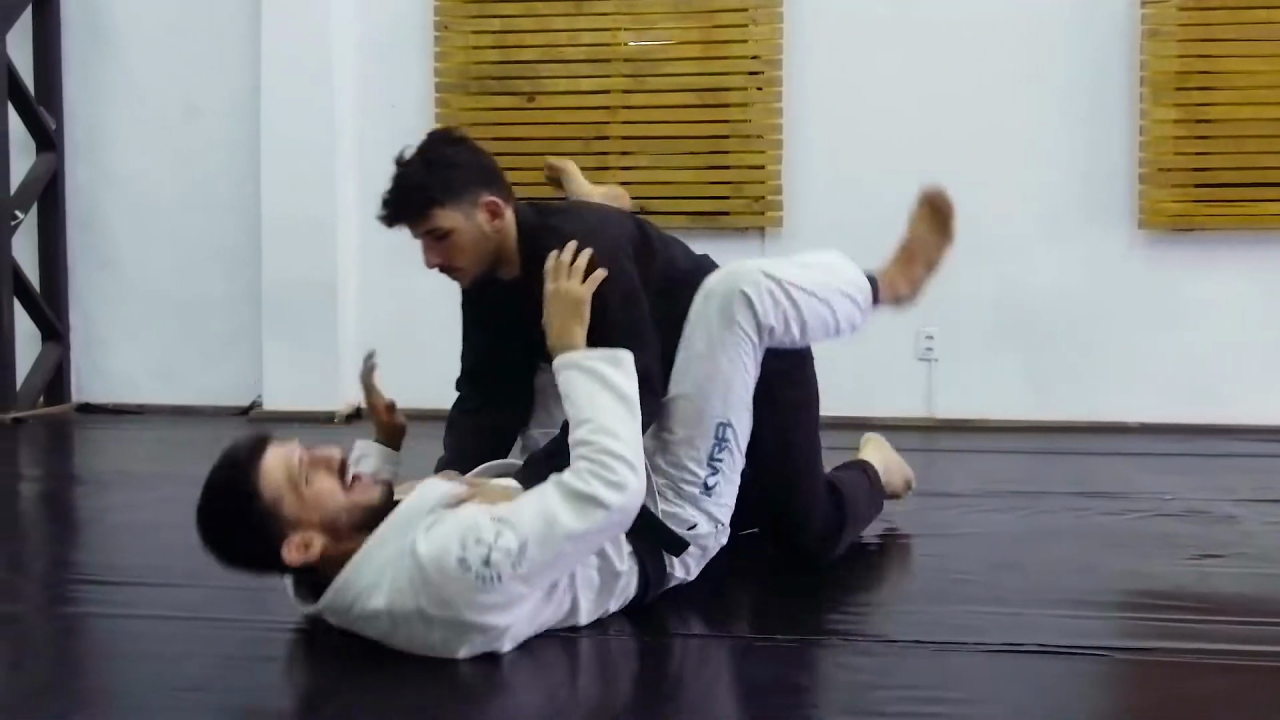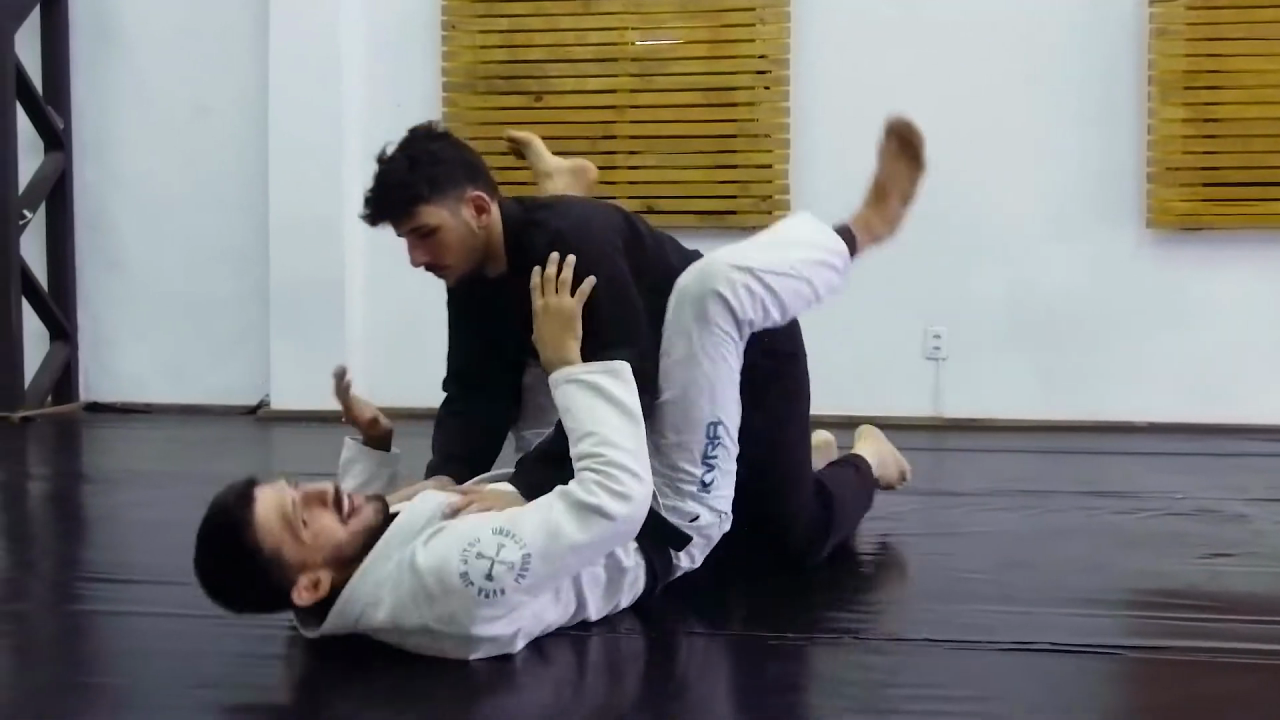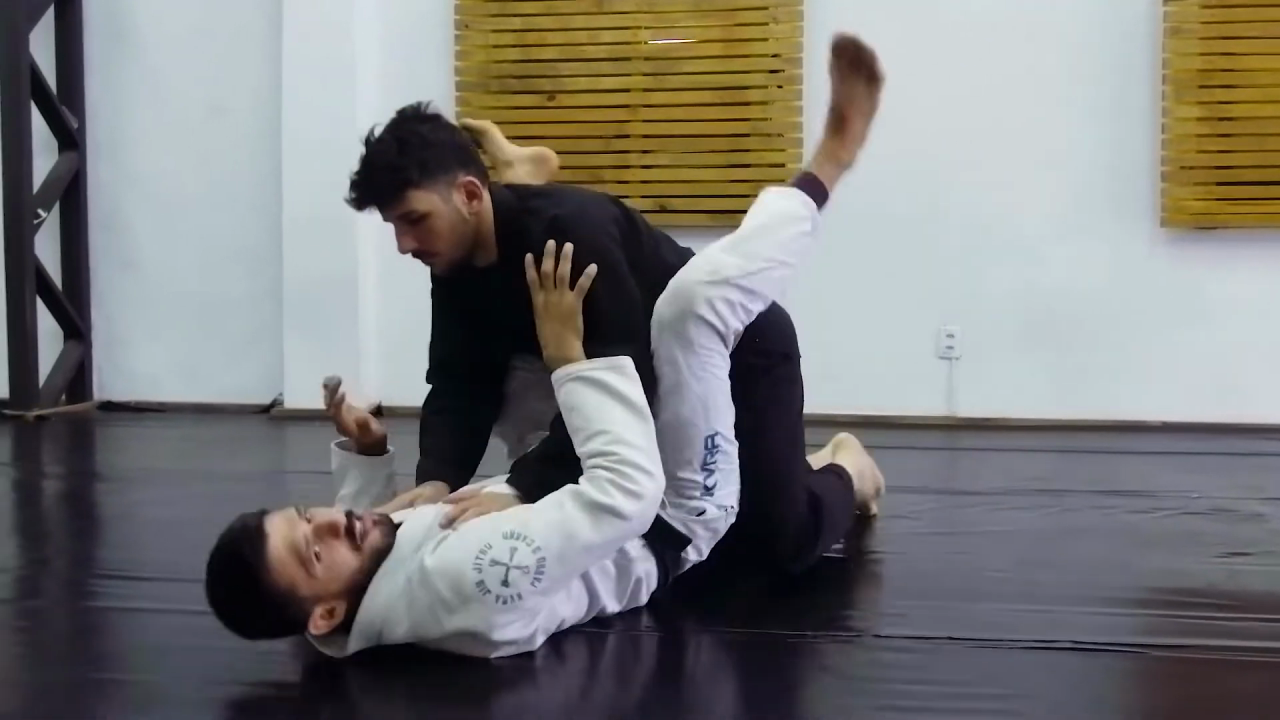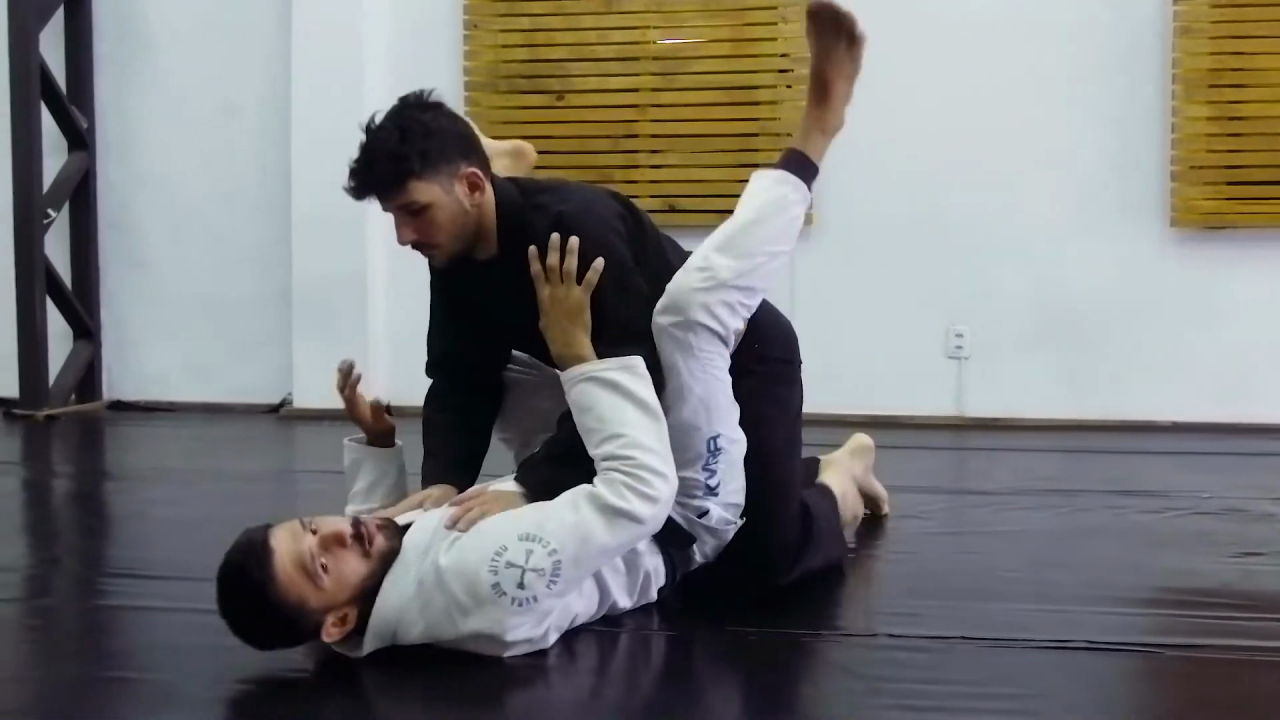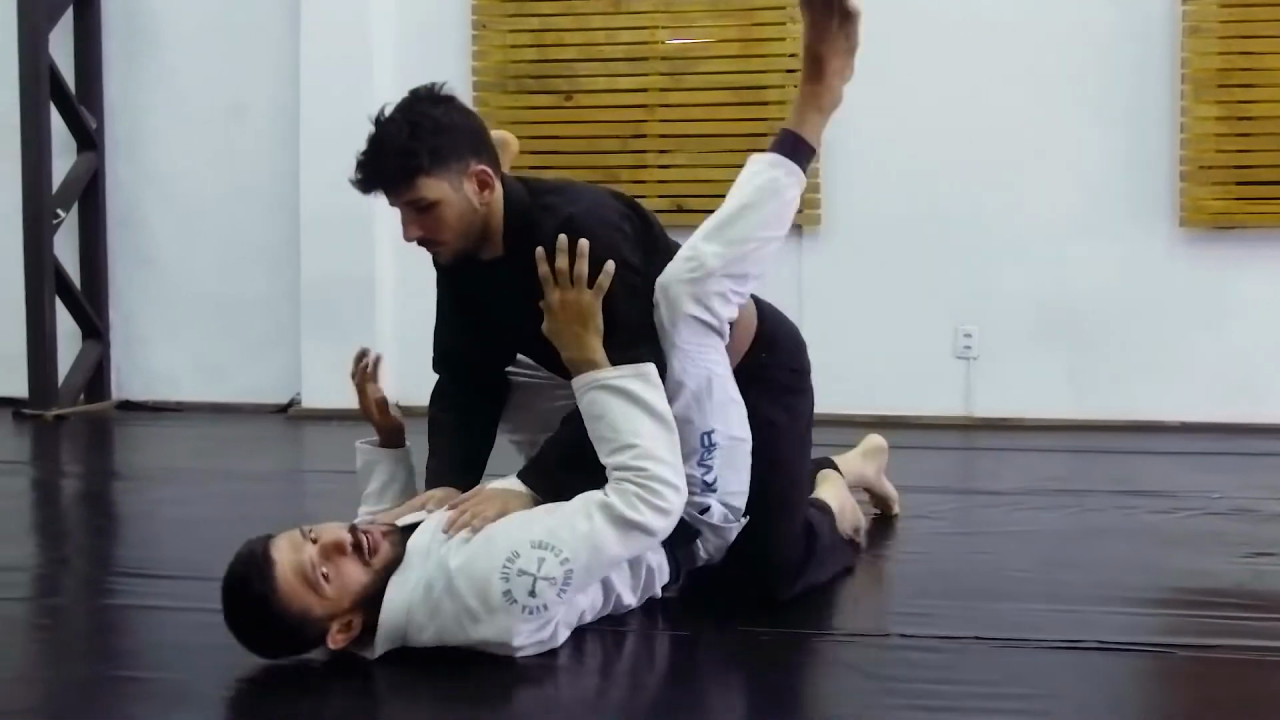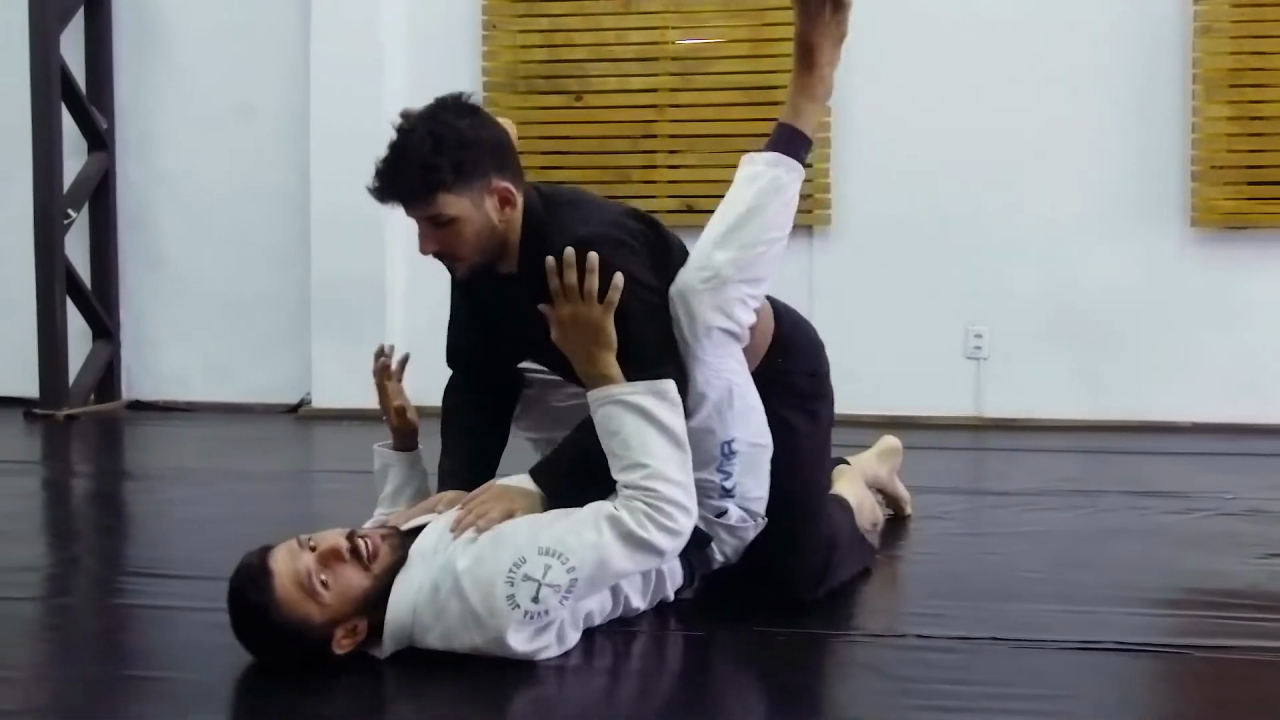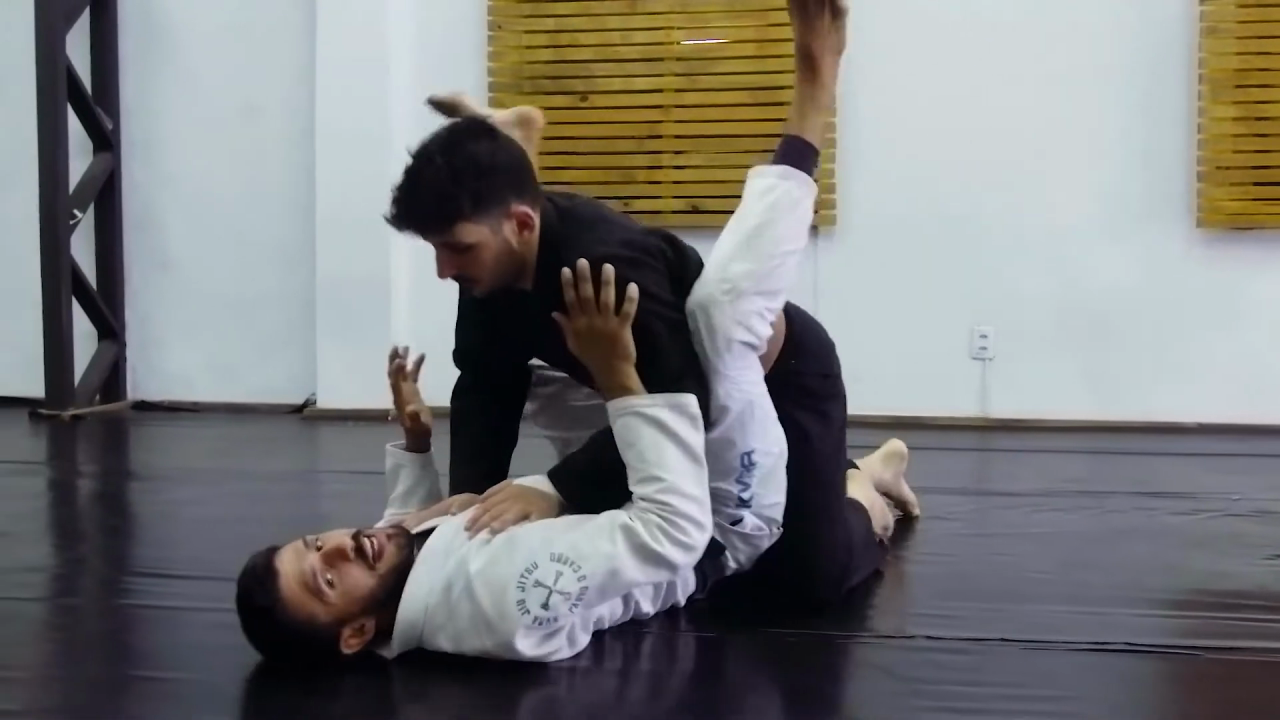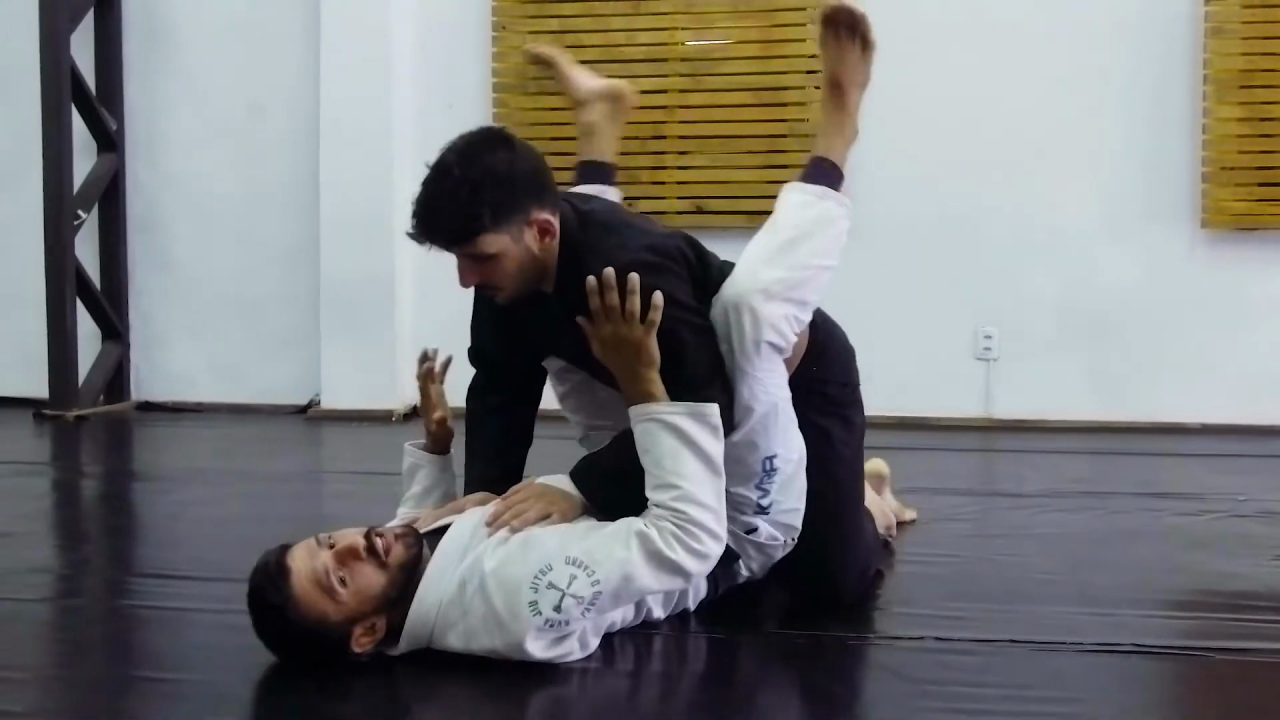
dt=0.1s
person 1, frame 1
left shoulder: (337, 572)
right shoulder: (429, 571)
right elbow: (610, 488)
left wrist: (381, 440)
right wrist: (571, 345)
right hip: (667, 531)
right knee: (739, 289)
right ankle: (885, 278)
person 1, frame 2
left shoulder: (353, 594)
right shoulder: (446, 585)
right elbow: (616, 499)
left wrist: (370, 445)
right wrist: (568, 358)
right knee: (713, 286)
right ankle: (858, 230)
person 1, frame 3
left shoulder: (351, 572)
right shoulder: (460, 584)
right elbow: (629, 490)
left wrist: (362, 452)
right wrist: (566, 351)
right hip: (671, 526)
right knee: (698, 299)
right ankle: (825, 162)
person 1, frame 4
left shoulder: (378, 602)
right shoulder: (475, 582)
right elbow: (640, 493)
left wrist: (373, 441)
right wrist: (576, 349)
right hip: (677, 526)
right knee: (692, 306)
right ankle: (813, 136)
person 1, frame 5
left shoulder: (384, 567)
right shoulder: (486, 586)
right elbow: (649, 494)
left wrist: (375, 427)
right wrist: (586, 355)
left hip: (593, 474)
right hip: (681, 500)
right knee: (686, 295)
person 1, frame 6
left shoulder: (377, 576)
right shoulder: (491, 598)
right elbow: (660, 518)
left wrist: (399, 441)
right wrist: (603, 370)
left hip: (601, 511)
right hip: (701, 529)
right knee: (706, 294)
person 1, frame 7
left shoulder: (393, 571)
right shoulder: (500, 597)
right elbow: (677, 533)
left wrist: (412, 439)
right wrist: (621, 379)
left hip: (624, 499)
right hip: (719, 531)
right knee: (722, 303)
person 1, frame 8
left shoulder: (410, 576)
right shoulder: (510, 598)
right elbow: (689, 541)
left wrist: (432, 443)
right wrist: (643, 385)
right hip: (729, 535)
right knee: (749, 309)
person 2, frame 1
left shoulder: (584, 244)
right shoulder: (486, 281)
right elbow: (491, 392)
left wrist: (523, 489)
right wrist: (453, 473)
left hip: (755, 358)
right hip: (674, 373)
left knee: (809, 535)
left ankle: (871, 470)
right ankle: (770, 471)
person 2, frame 2
left shoulder: (577, 240)
right shoulder: (473, 280)
right elbow: (478, 394)
left wrist: (523, 490)
right wrist: (443, 479)
left hip: (746, 349)
right hip: (673, 368)
left knee: (794, 537)
right ankle: (793, 453)
person 2, frame 3
left shoulder: (569, 228)
right shoulder: (456, 270)
right elbow: (464, 387)
left wrist: (522, 489)
right wrist: (437, 484)
left hip: (739, 348)
right hip: (666, 367)
left knee: (779, 539)
left ankle: (840, 472)
person 2, frame 4
left shoulder: (576, 226)
right shoulder: (456, 263)
right elbow: (464, 384)
left wrist: (528, 489)
right wrist: (441, 486)
left hip: (739, 353)
right hip: (673, 368)
left knee: (767, 554)
left ankle: (840, 490)
person 2, frame 5
left shoulder: (580, 229)
right shoulder: (461, 256)
right elbow: (468, 382)
left wrist: (529, 488)
right wrist: (445, 487)
left hip: (749, 362)
right hip: (671, 376)
person 2, frame 6
left shoulder: (596, 248)
right shoulder: (478, 261)
right elbow: (480, 382)
left wrist: (539, 490)
right wrist: (457, 490)
left hip: (768, 366)
right hip: (687, 377)
left knee: (793, 574)
person 2, frame 7
left shoulder: (609, 264)
right shoulder: (494, 262)
right elbow: (488, 386)
left wrist: (557, 492)
right wrist: (469, 498)
left hip: (776, 370)
right hip: (692, 376)
left knee: (808, 581)
left ankle: (870, 486)
person 2, frame 8
left shoulder: (634, 270)
right shoulder: (511, 267)
left elbow: (696, 411)
right elbow: (503, 385)
left wrist: (579, 491)
right wrist: (484, 497)
left hip: (801, 372)
right hip: (706, 380)
left knee: (828, 582)
left ankle: (869, 504)
